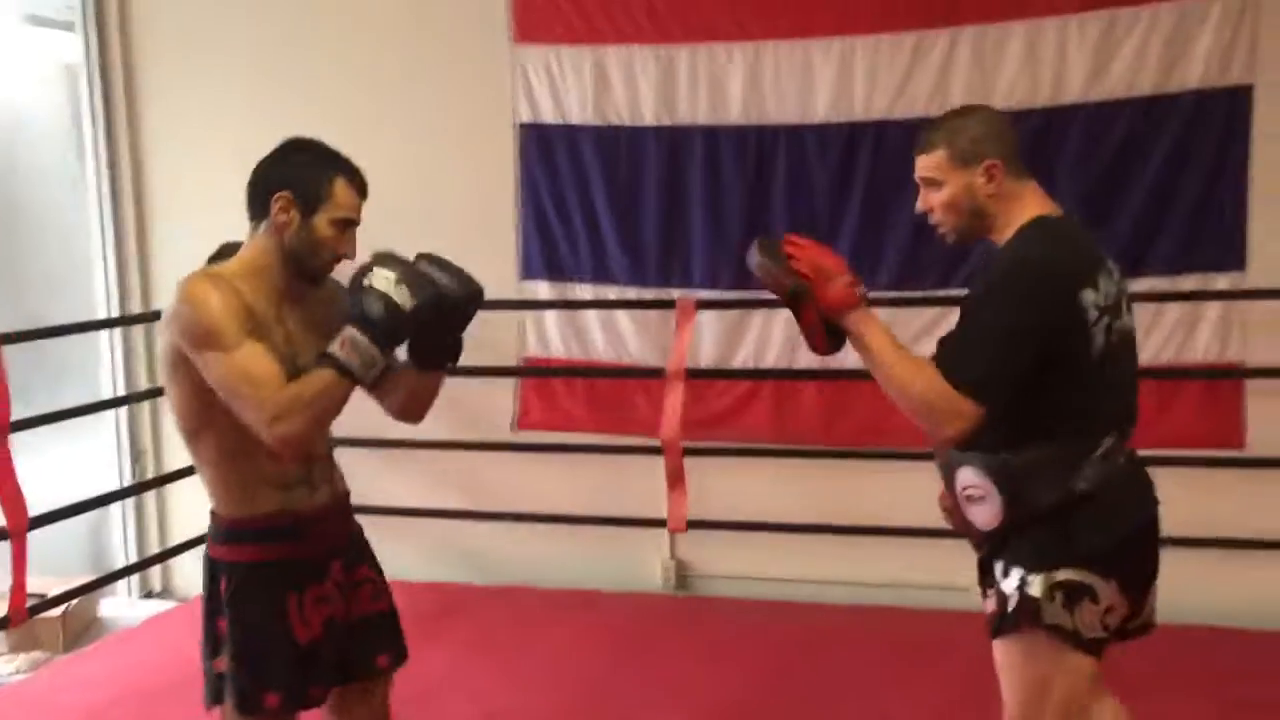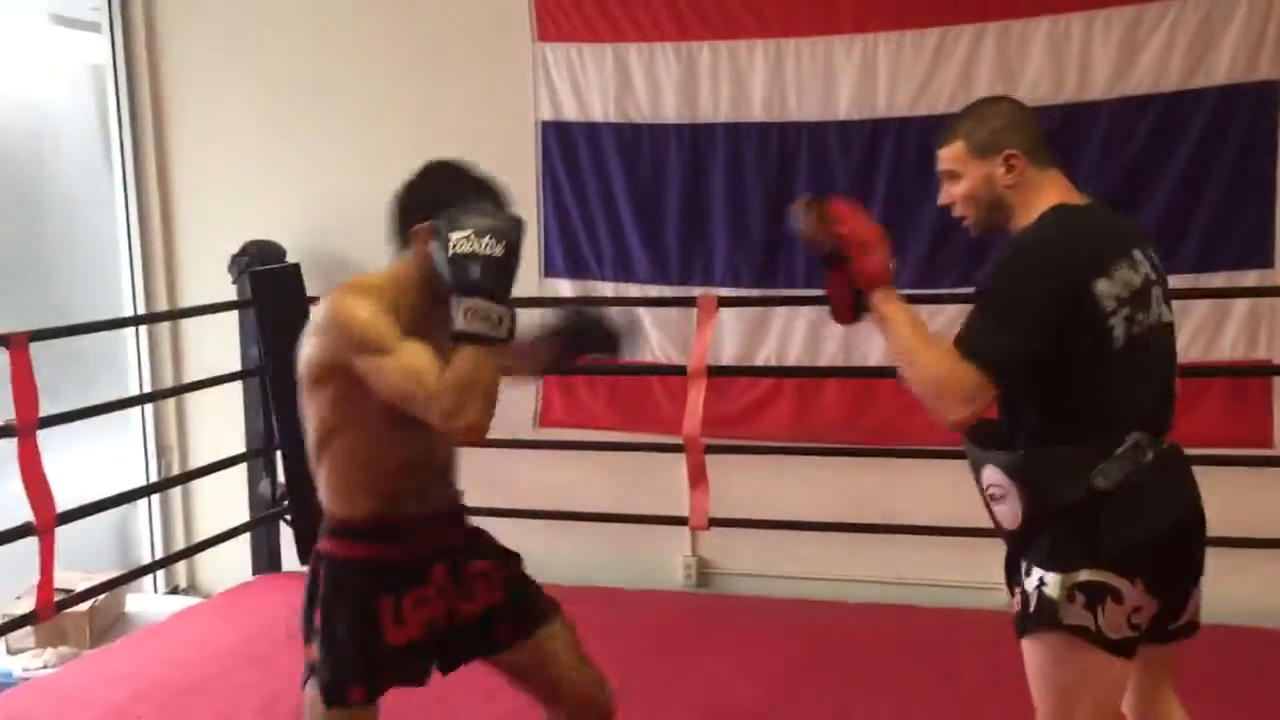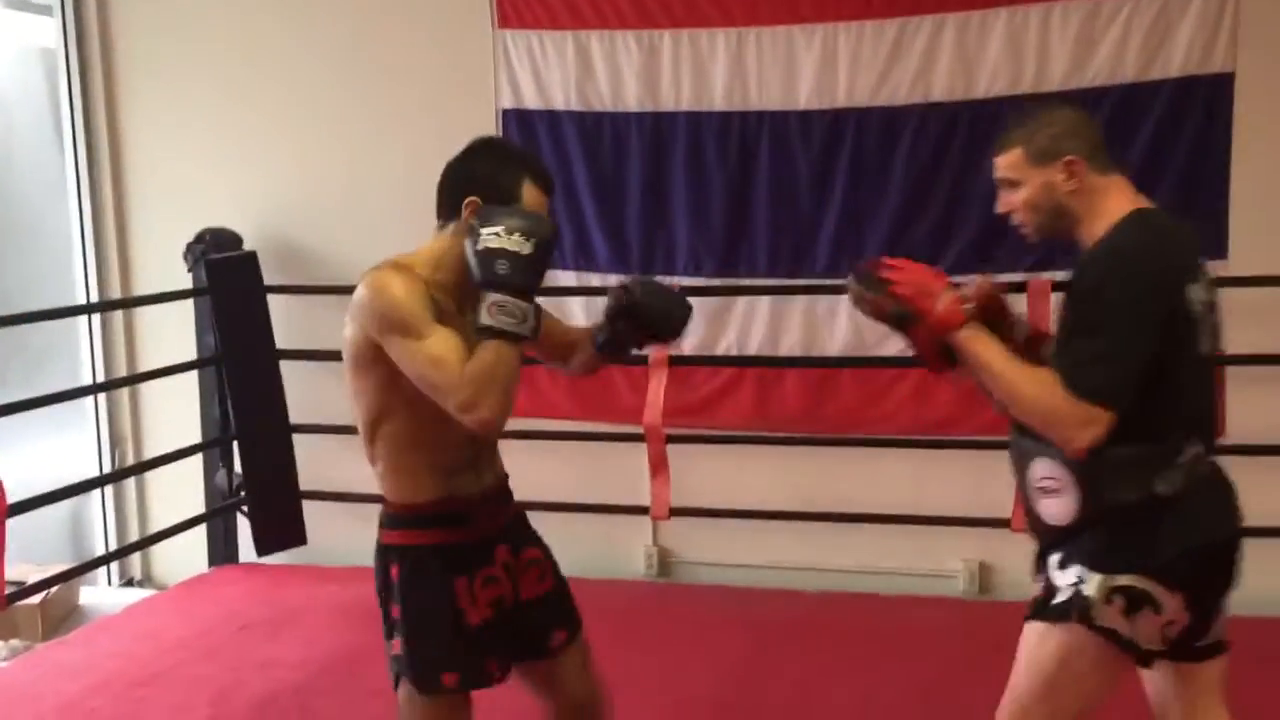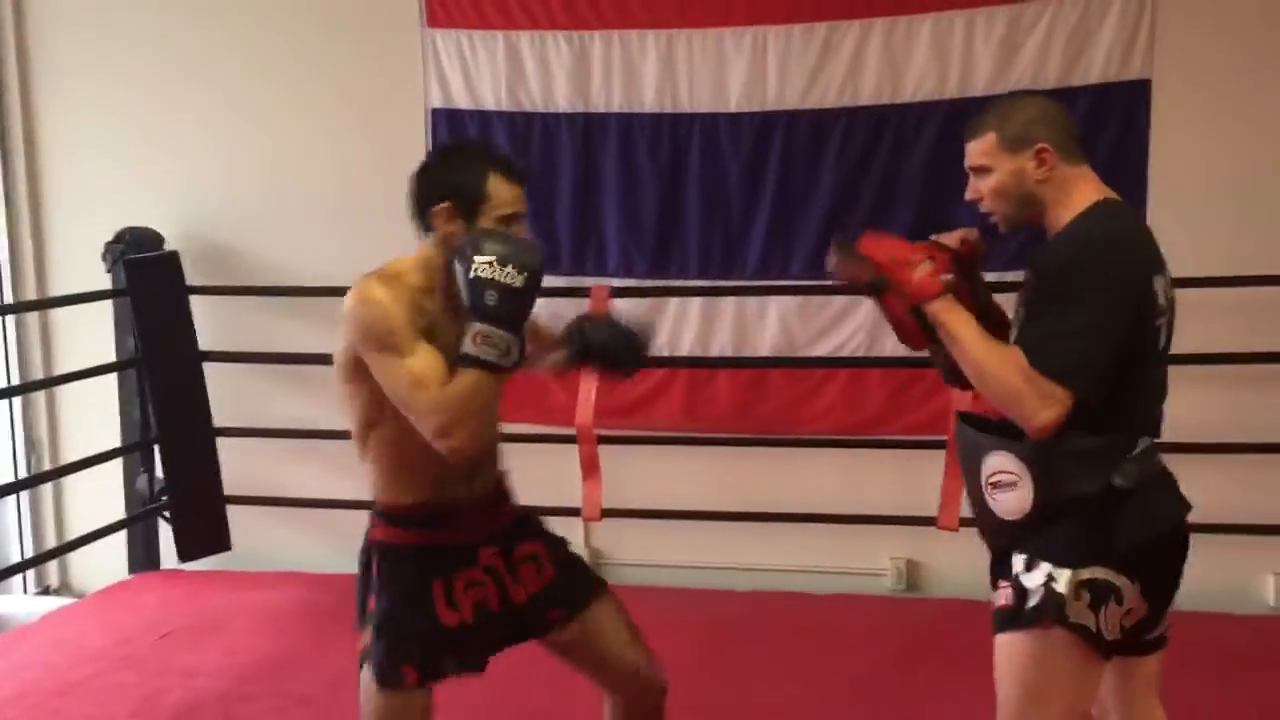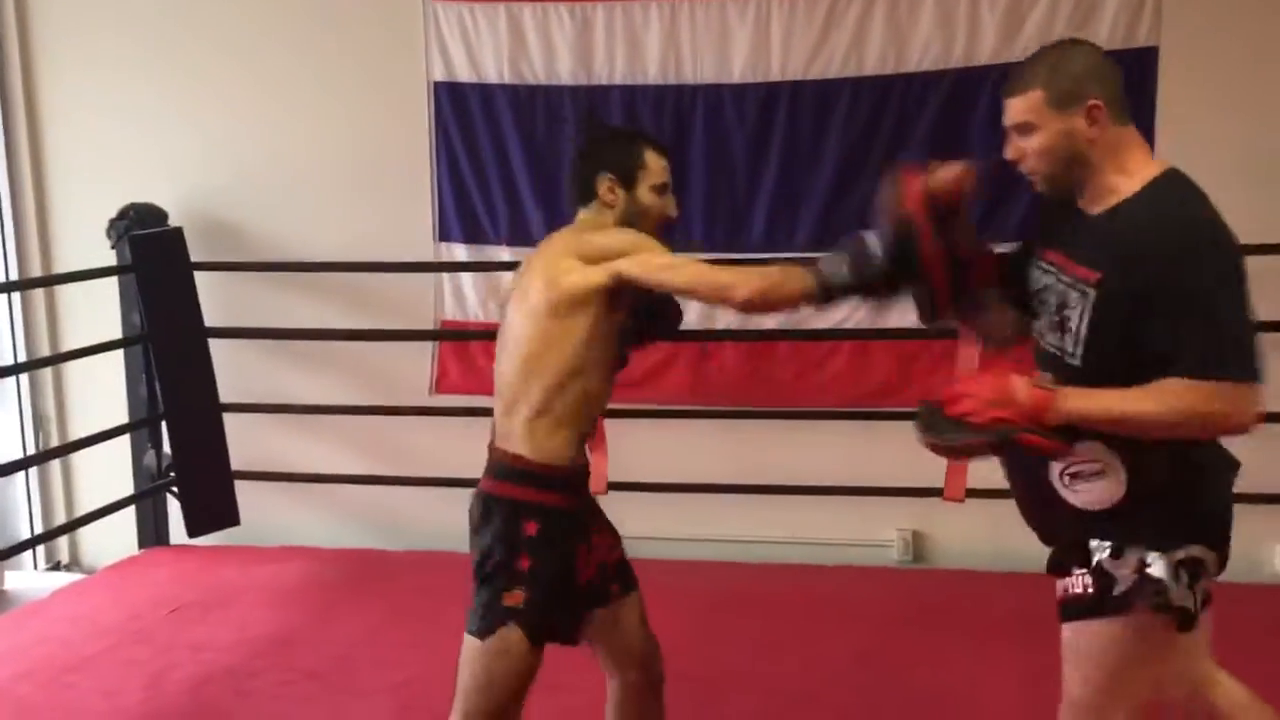
dt=0.4s
person 1, frame 1
left shoulder: (1025, 272)
right shoulder: (1073, 249)
left elbow: (947, 414)
left wrist: (847, 306)
right wrist: (986, 468)
left hip: (1064, 534)
right hip: (1100, 514)
person 1, frame 2
left shoulder: (1037, 261)
right shoulder: (1123, 239)
left elbow: (955, 399)
left wrist: (877, 285)
left hip: (1095, 533)
right hip: (1159, 509)
person 1, frame 3
left shoulder: (1123, 268)
right shoulder: (1157, 247)
left elbow: (1076, 425)
left wrist: (957, 323)
right wrist: (999, 327)
left hip: (1129, 543)
right hip: (1180, 526)
person 1, frame 4
left shoulder: (1085, 256)
right shoulder: (1116, 239)
left elbow: (1038, 406)
right elbow: (1045, 362)
left wrist: (935, 296)
right wrist: (964, 288)
left hip: (1086, 534)
right hip: (1129, 520)
person 1, frame 5
left shoulder: (1178, 234)
right shoulder: (1068, 210)
right elbow: (1002, 303)
left wrist: (1045, 402)
left hip: (1147, 522)
right hip: (1105, 512)
person 2, frame 1
left shoulder: (323, 296)
right shoulder: (202, 302)
left elbow: (408, 405)
right elbow: (282, 426)
left wrist: (436, 339)
right wrist: (367, 332)
left hip: (339, 544)
right hip: (258, 566)
person 2, frame 2
left shoulder: (455, 294)
right shoulder: (350, 313)
left elbow: (483, 375)
right elbow: (462, 415)
left wrist: (561, 343)
right wrist: (483, 295)
left hip: (450, 545)
right hip: (362, 565)
person 2, frame 3
left shoulder: (488, 281)
right shoulder: (389, 292)
left elbow: (572, 356)
right elbow: (479, 408)
left wrist: (618, 329)
right wrist: (511, 295)
left hip: (503, 528)
right hip: (426, 551)
person 2, frame 4
left shoulder: (476, 279)
right shoulder: (379, 299)
left elbow: (541, 348)
right elbow: (453, 437)
left wrist: (583, 345)
right wrist: (494, 322)
left hip: (498, 526)
right hip: (413, 548)
person 2, frame 5
left shoulder: (568, 258)
right shoulder: (606, 247)
right elbow: (737, 288)
left wrist: (620, 336)
right wrist: (851, 268)
left hip: (556, 500)
right hip: (526, 508)
left knee: (637, 661)
